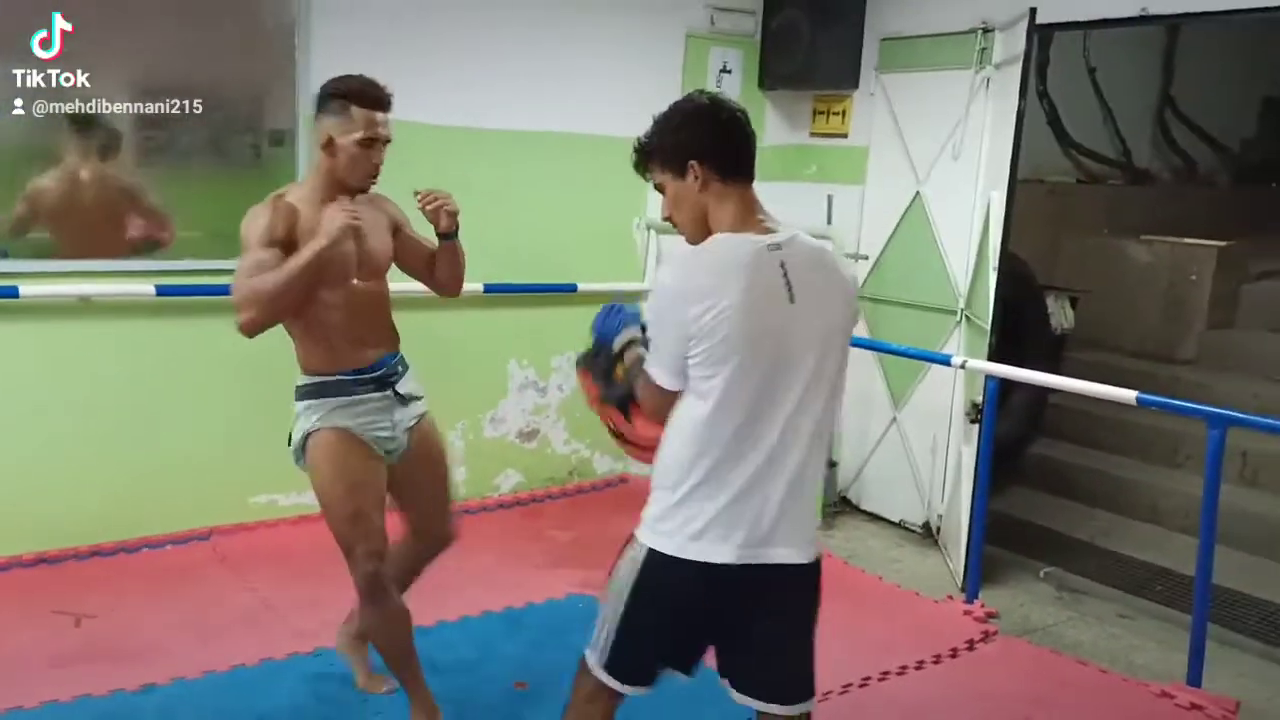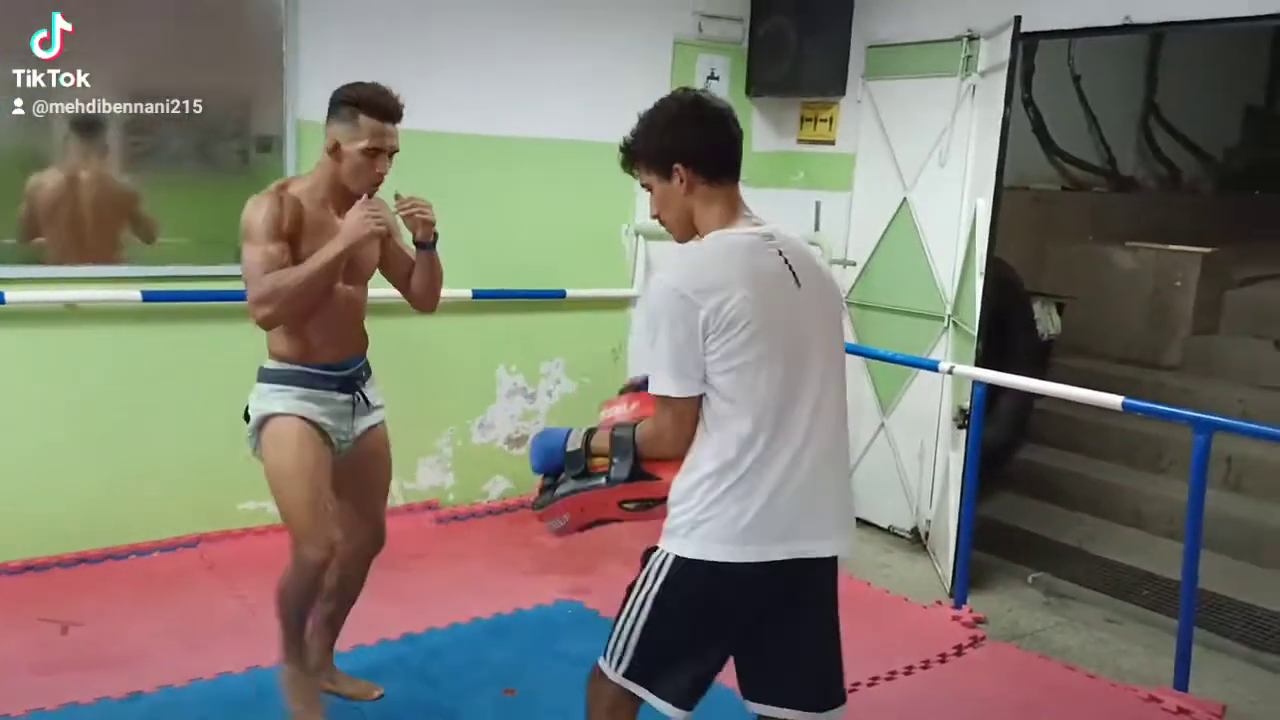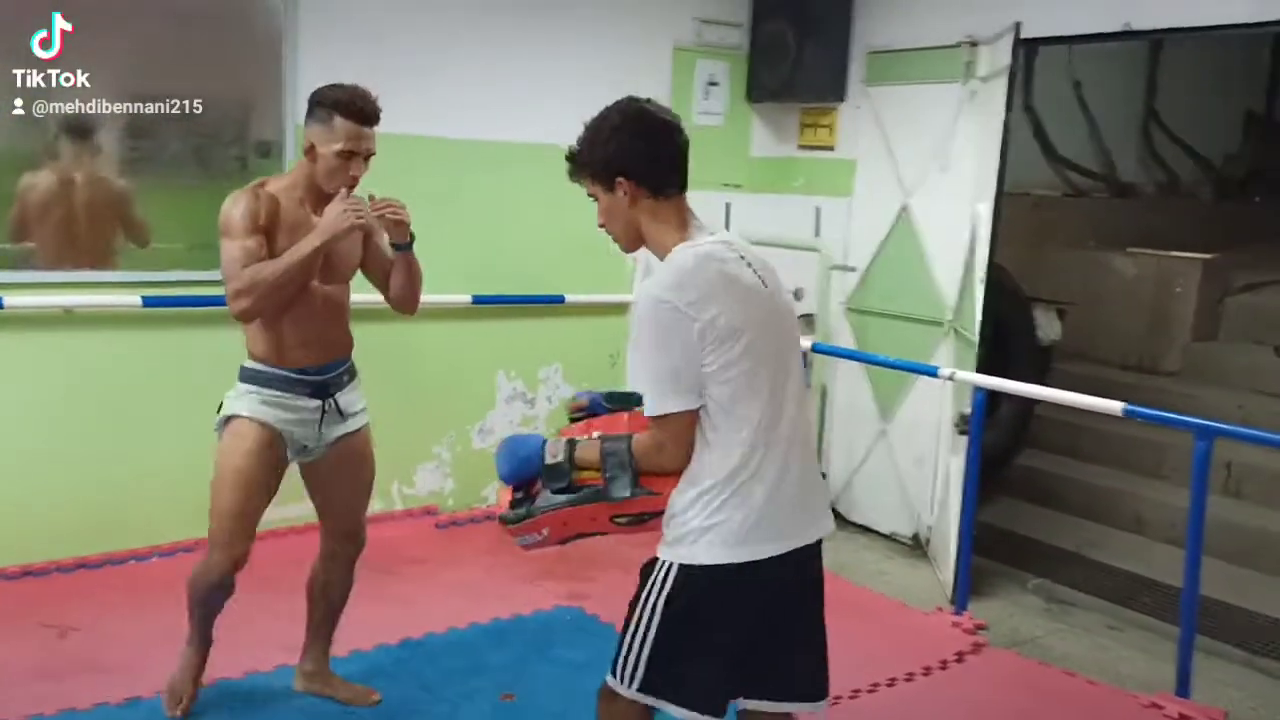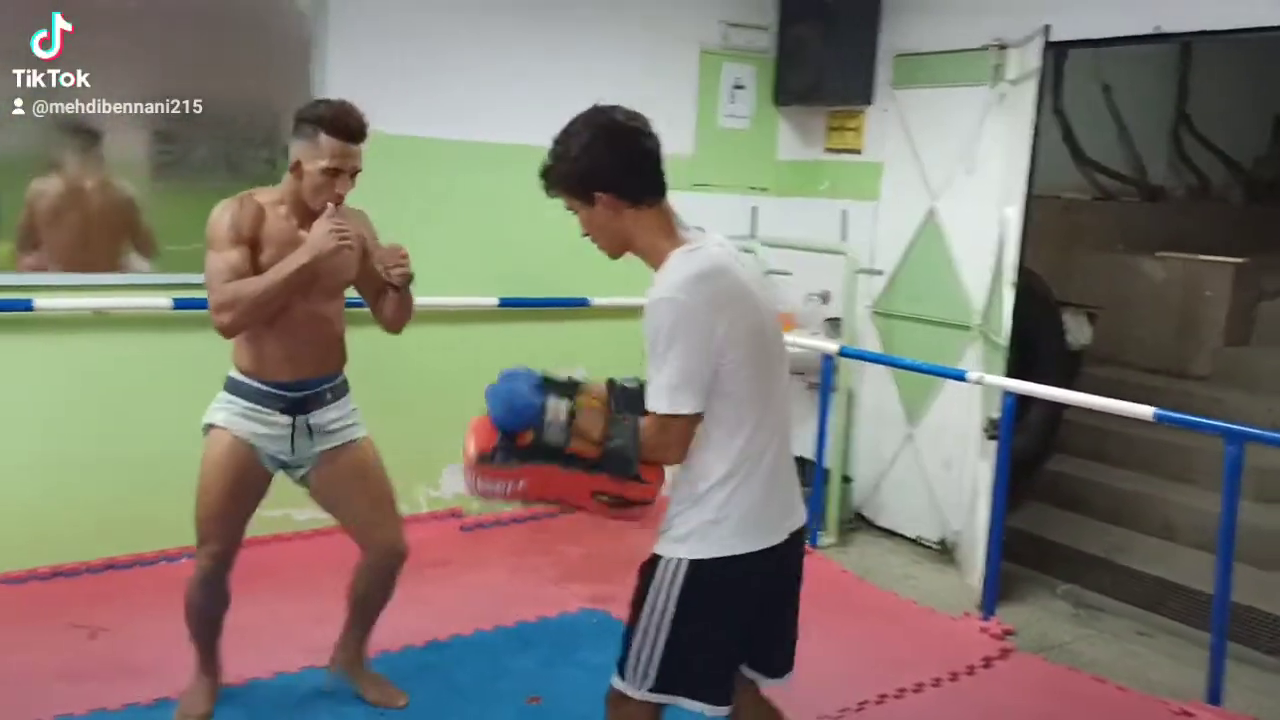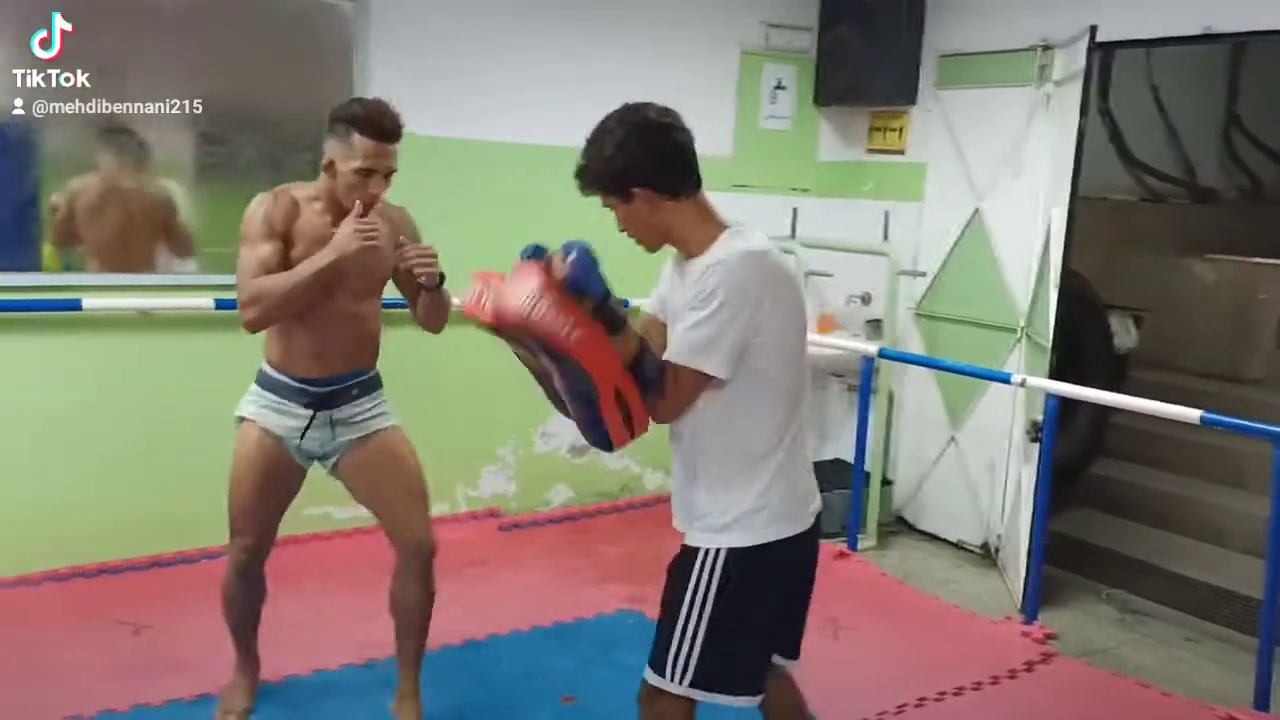
dt=0.2s
person 1, frame 1
left shoulder: (383, 210)
right shoulder: (273, 217)
left elbow: (447, 285)
right elbow: (249, 317)
left wrist: (447, 233)
right wrist: (323, 243)
left hip: (398, 388)
right hip: (331, 405)
left knee: (435, 536)
right knee: (373, 567)
left ankle: (356, 632)
person 1, frame 2
left shoulder: (376, 212)
right shoulder: (274, 206)
left elbow: (425, 299)
right elbow: (265, 308)
left wrist: (427, 242)
right wrist: (342, 242)
left hip: (358, 391)
right hip: (292, 394)
left knee: (366, 538)
right knee: (316, 550)
left ankle: (319, 658)
right ankle: (293, 657)
person 1, frame 3
left shoulder: (356, 212)
right shoulder: (252, 204)
left elbow: (404, 302)
right elbow: (242, 300)
left wrist: (403, 244)
right wrist: (319, 238)
left hip: (339, 395)
right hip: (266, 396)
left knee: (346, 540)
right knee: (228, 553)
left ankle: (314, 666)
right ankle: (195, 656)
person 1, frame 4
left shoulder: (356, 228)
right shoulder: (239, 215)
left elbow: (391, 322)
right elbow: (225, 313)
left wrist: (401, 285)
right wrist: (305, 254)
left hip: (329, 411)
right hip: (249, 410)
left knee: (389, 546)
right knee: (212, 558)
left ankle: (350, 653)
person 1, frame 5
left shoulder: (394, 224)
right shoulder: (275, 209)
left elbow: (434, 321)
right elbow: (252, 311)
left wrist: (431, 278)
right wrist: (333, 253)
left hip: (359, 406)
right hip: (278, 403)
left knee: (418, 548)
right knee: (247, 554)
right ankle: (246, 669)
person 2, frame 1
left shoulder: (689, 280)
right shoulder: (833, 275)
left elbow: (658, 409)
left wrist: (627, 347)
left hip: (688, 541)
right hip: (787, 544)
person 2, frame 2
left shoulder: (682, 281)
right shoulder: (807, 265)
left elbow: (674, 436)
left wrist: (582, 441)
left hip: (717, 545)
right hip: (812, 540)
person 2, frame 3
left shoulder: (668, 293)
right shoulder: (737, 259)
left elbow: (669, 450)
left wrist: (559, 452)
right wrist: (630, 405)
left hip: (718, 548)
right hip: (795, 535)
person 2, frame 4
left shoulder: (681, 295)
right shoulder: (705, 262)
left elbow: (665, 442)
left wrist: (557, 416)
right wrist: (571, 395)
left hip: (714, 541)
right hip: (769, 527)
person 2, frame 5
left shoulder: (735, 272)
right shoulder: (693, 263)
left elbow: (666, 399)
right elbow: (641, 348)
left wrist: (597, 311)
right wrist: (573, 300)
left hip: (742, 529)
right hip: (776, 517)
right knee: (764, 669)
